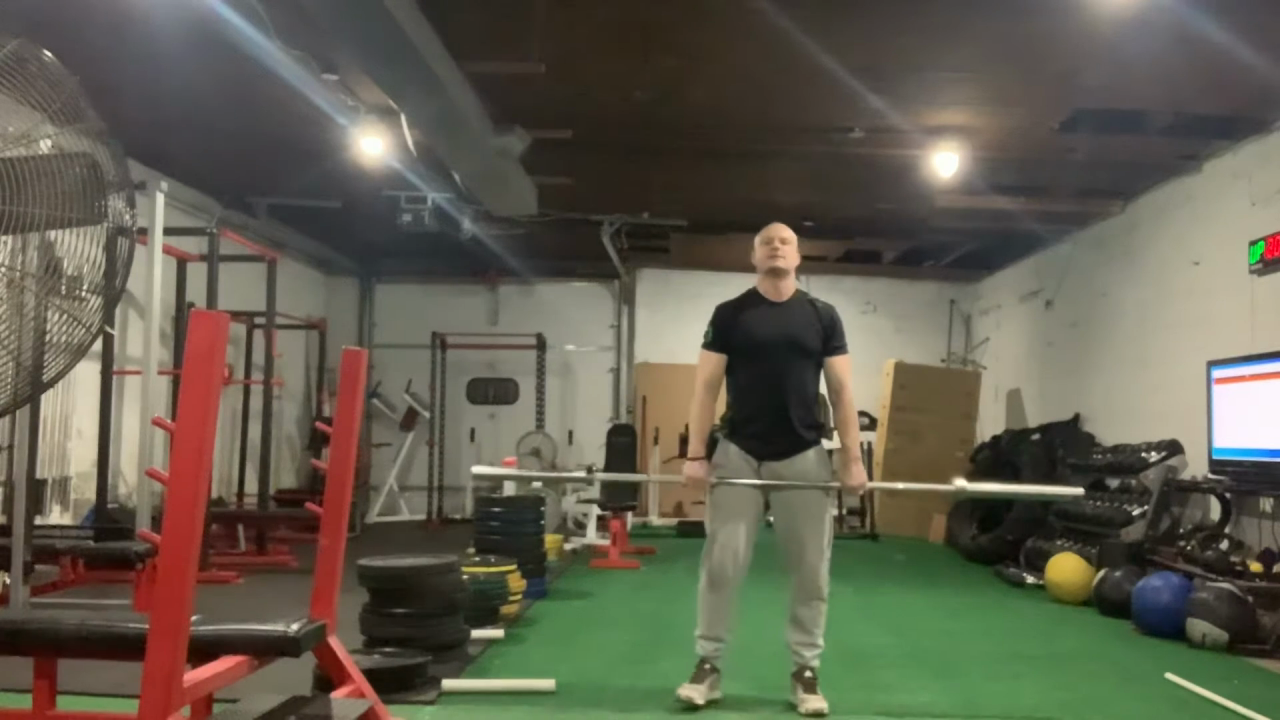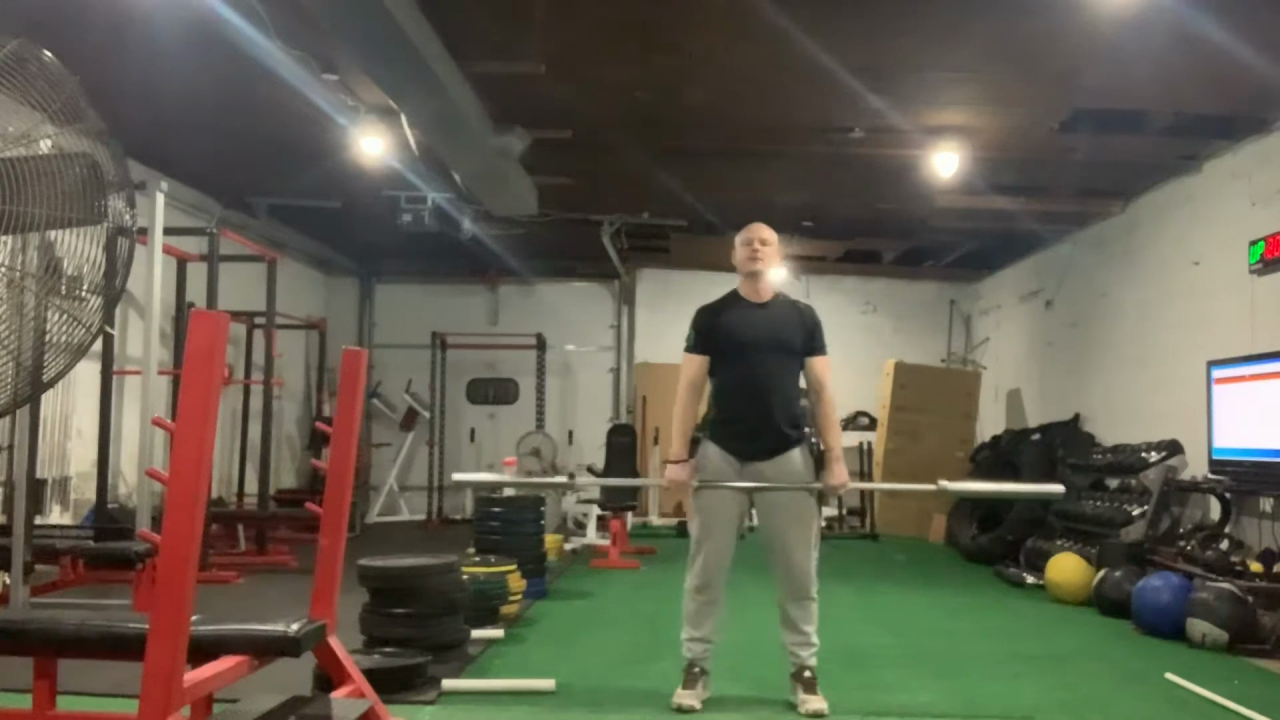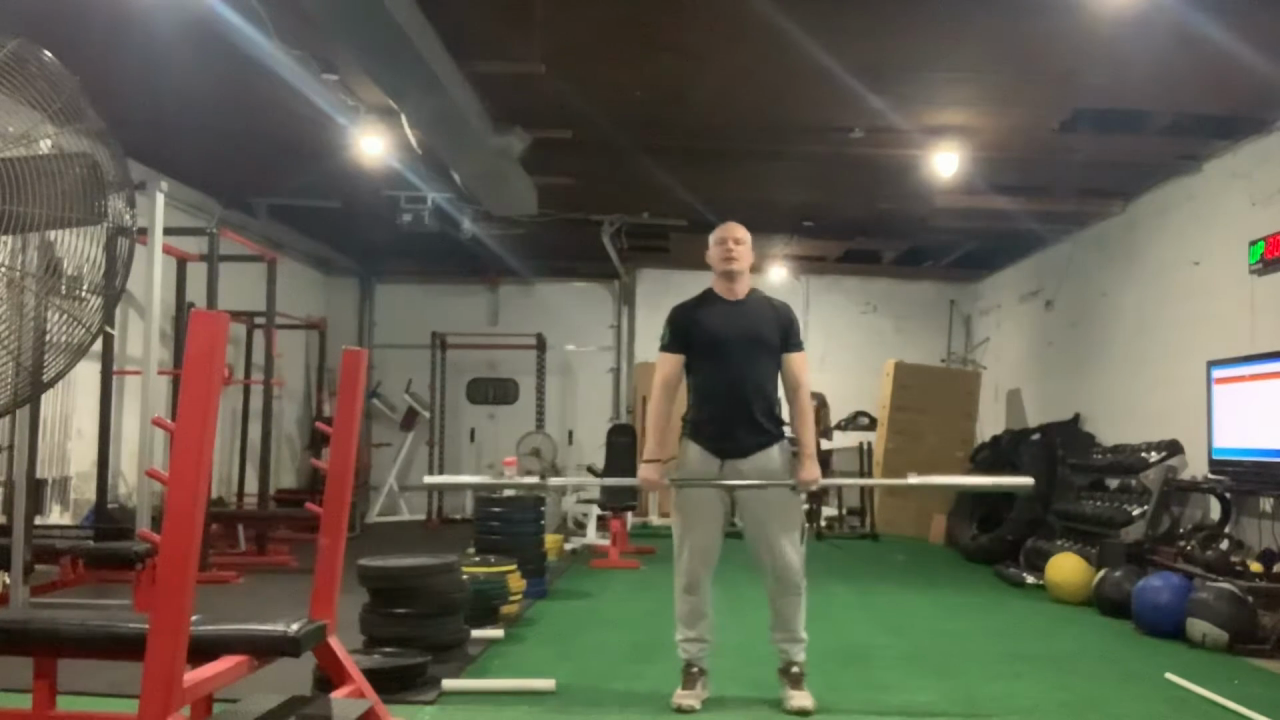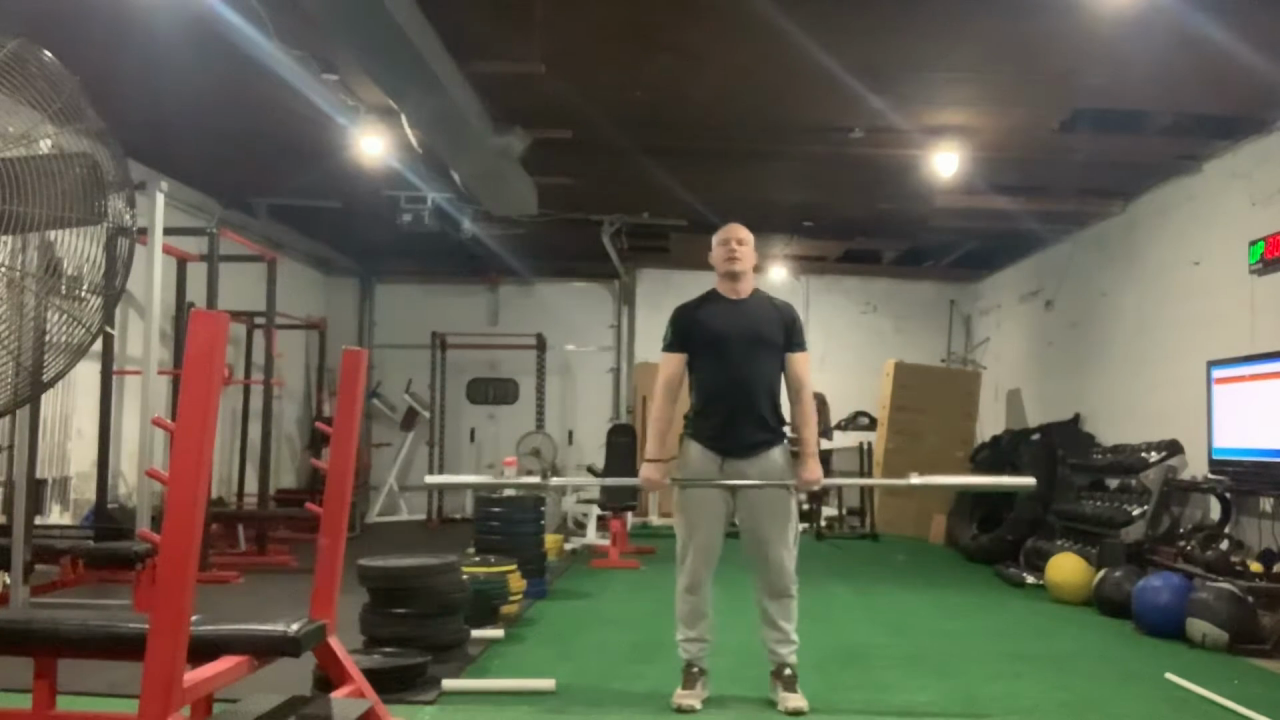
dt=0.3s
person 1, frame 1
left shoulder: (823, 316)
right shoulder: (729, 314)
left elbow: (841, 390)
right elbow: (707, 386)
left wrist: (853, 458)
right wrist: (696, 454)
left hip: (803, 458)
right hip: (738, 456)
left knee: (810, 572)
right knee: (720, 565)
left ankle: (805, 671)
right ankle: (707, 664)
person 1, frame 2
left shoulder: (802, 317)
right shoulder: (711, 317)
left elbow: (821, 390)
right elbow: (689, 388)
left wrist: (835, 458)
right wrist: (677, 457)
left hip: (786, 458)
right hip: (720, 457)
left knee: (799, 572)
right knee: (706, 569)
left ankle: (804, 671)
right ankle: (696, 667)
person 1, frame 3
left shoulder: (779, 314)
right shoulder: (686, 315)
left elbow: (798, 387)
right elbow: (664, 387)
left wrist: (808, 454)
right wrist: (651, 456)
left hip: (766, 455)
right hip: (702, 456)
left knee: (786, 567)
right knee: (693, 569)
left ankle: (792, 667)
right ankle: (694, 668)
person 1, frame 4
left shoulder: (782, 314)
right shoulder: (689, 315)
left elbow: (800, 387)
right elbow: (667, 387)
left wrist: (809, 454)
right wrist: (654, 456)
left hip: (768, 456)
right hip: (702, 455)
left knee: (778, 570)
right knee: (695, 568)
left ankle: (784, 669)
right ankle: (693, 668)
